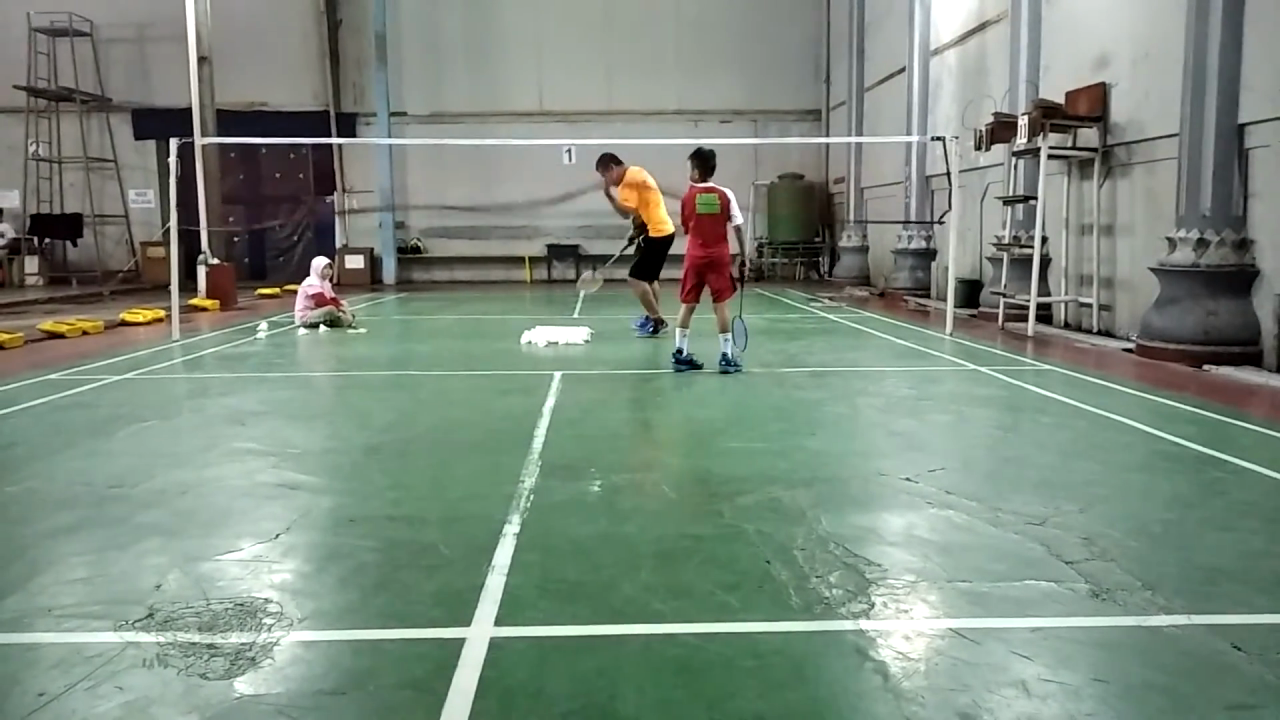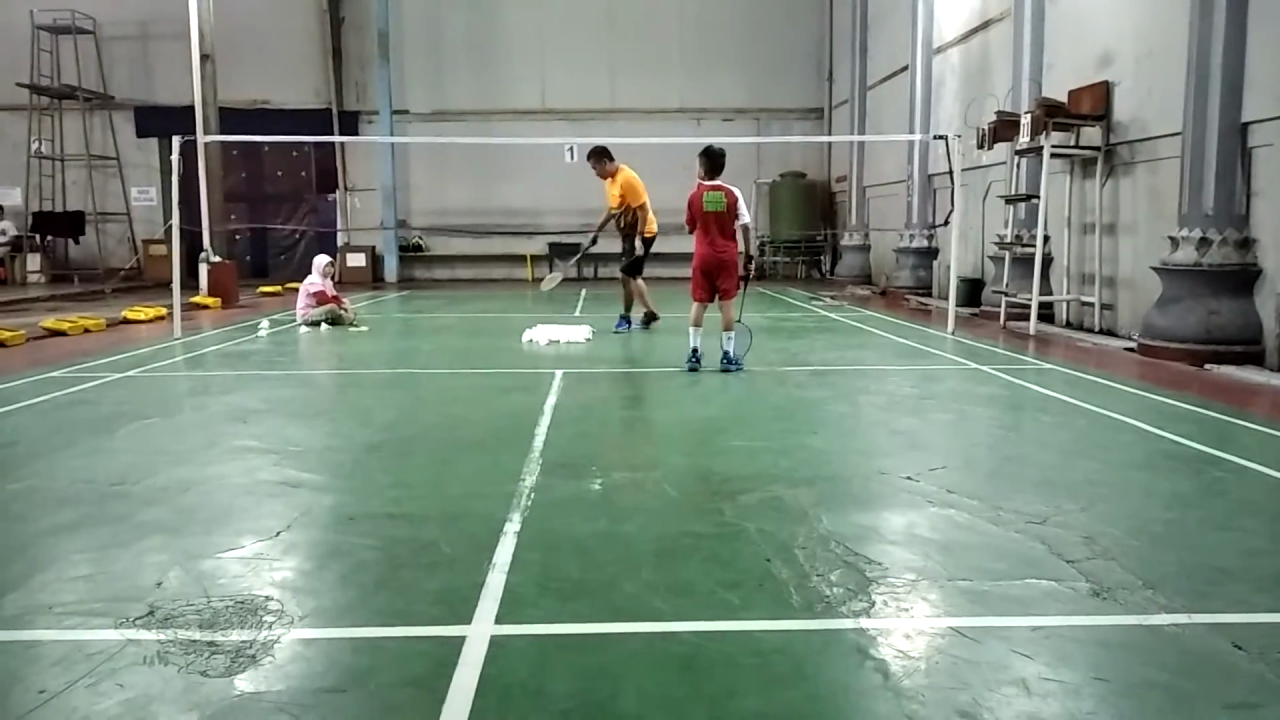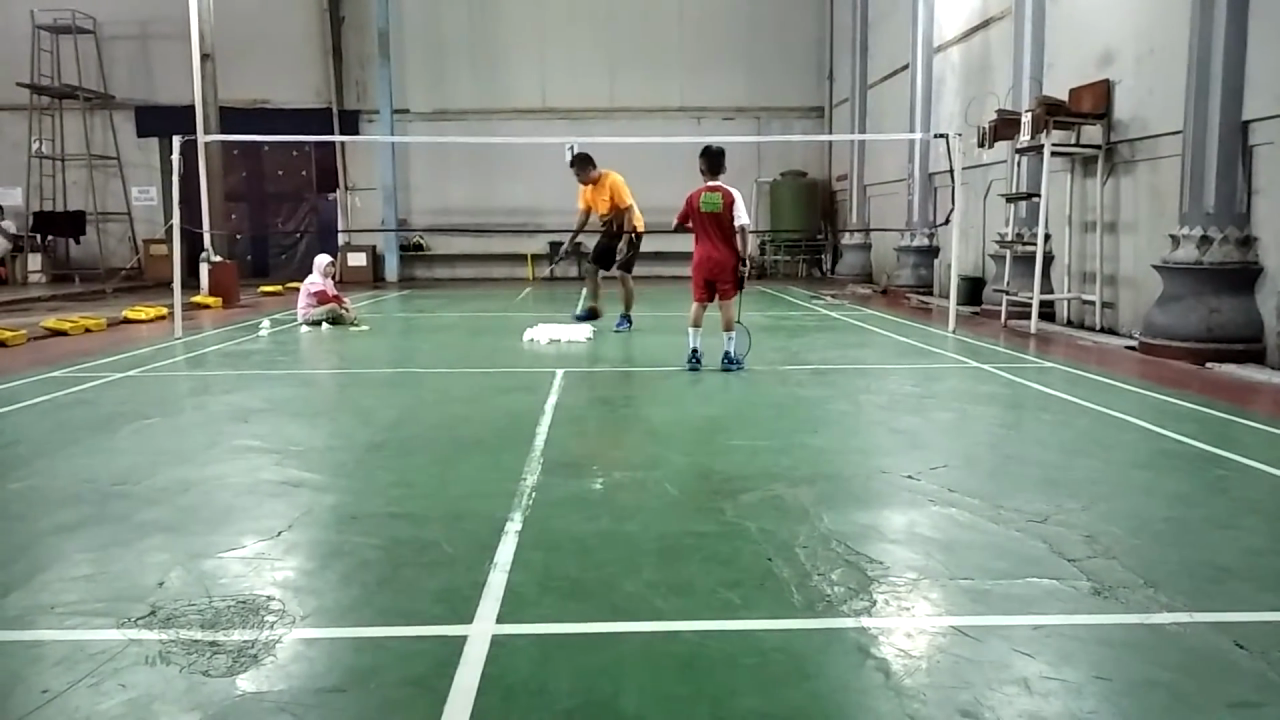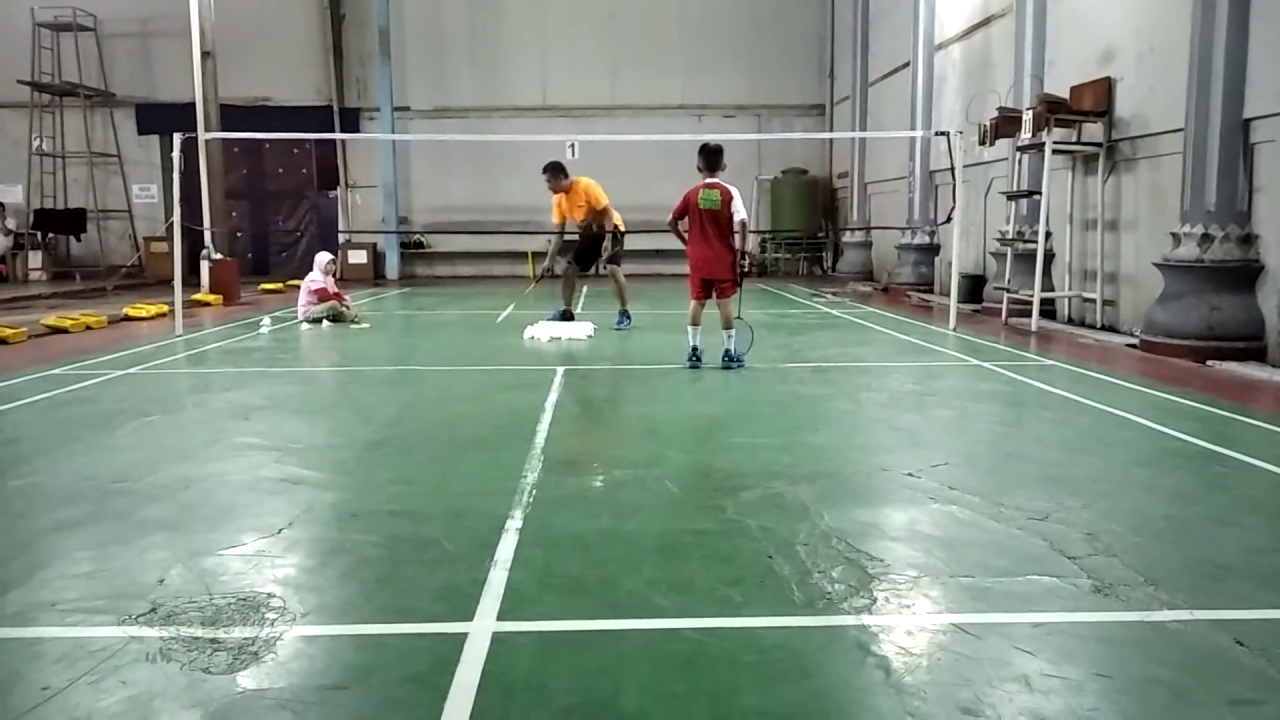
dt=0.3s
person 1, frame 1
left shoulder: (688, 197)
right shoulder: (725, 195)
left elbow: (686, 229)
right elbow: (738, 228)
right wrist: (743, 257)
left hip: (694, 258)
right hip: (719, 258)
left knee: (687, 305)
right knee: (721, 306)
left ankle: (680, 354)
right ankle: (726, 357)
person 1, frame 2
left shoulder: (695, 196)
right shoulder: (733, 193)
left elbow: (691, 228)
right elbow: (745, 227)
right wrist: (749, 256)
left hip: (703, 257)
right hip: (727, 257)
left knee: (699, 303)
right knee: (726, 304)
left ankle: (694, 352)
right ankle: (728, 355)
person 1, frame 3
left shoulder: (694, 197)
right shoulder: (732, 195)
left elbow: (678, 225)
right elbow: (742, 228)
right wrist: (744, 258)
left hip: (702, 259)
right hip: (727, 259)
left knee: (699, 303)
right knee: (726, 304)
left ankle: (694, 353)
right ankle: (729, 355)
person 1, frame 4
left shoulder: (692, 194)
right shoulder: (730, 192)
left elbow: (672, 222)
right elbow: (742, 223)
left wrist: (684, 240)
right wrist: (742, 251)
left hip: (698, 257)
right hip: (723, 257)
left knee: (697, 301)
right knee: (724, 303)
left ankle: (694, 351)
right ankle: (729, 353)
person 2, frame 1
left shoulder: (631, 179)
right shoulder: (635, 174)
left elbow: (626, 212)
left wrist: (609, 194)
left hip: (655, 233)
right hip: (660, 232)
left knee: (635, 279)
right knee: (647, 278)
left ankle: (657, 321)
right ankle: (653, 319)
person 2, frame 2
left shoulder: (627, 178)
right shoulder: (610, 180)
left elbow: (643, 210)
right elbow: (613, 209)
left wrist: (638, 238)
right wrist: (597, 230)
left hip: (641, 233)
right hip: (629, 233)
left knee: (626, 276)
right knee: (632, 276)
left ankle: (626, 317)
right ankle: (650, 313)
person 2, frame 3
left shoulder: (613, 181)
right shoulder: (585, 188)
left elbow: (629, 211)
right elbow: (583, 216)
left wrist: (625, 240)
right wrist: (570, 242)
left hip: (630, 230)
right hip: (609, 231)
left knee: (622, 273)
right knee: (591, 267)
left ankle: (626, 316)
right ankle: (593, 308)
person 2, frame 4
left shoulder: (586, 186)
right shoulder: (558, 199)
left elbow: (607, 212)
right elbow: (558, 232)
left wrist: (608, 240)
right wrist: (550, 259)
left hip: (611, 230)
right hip: (588, 234)
left knee: (613, 269)
right knee: (570, 270)
left ankle: (624, 313)
right ankle: (566, 311)
